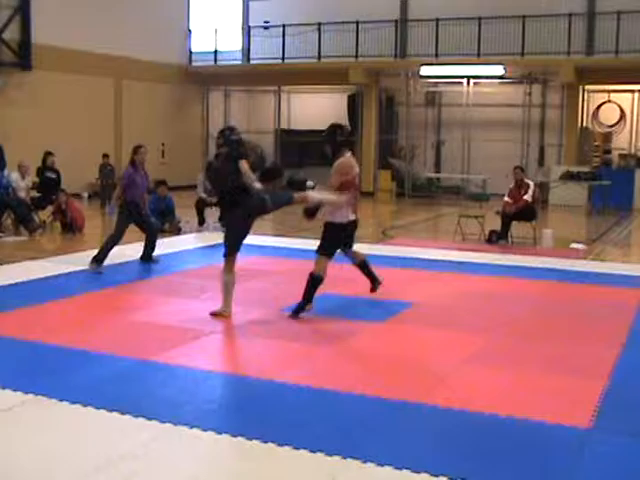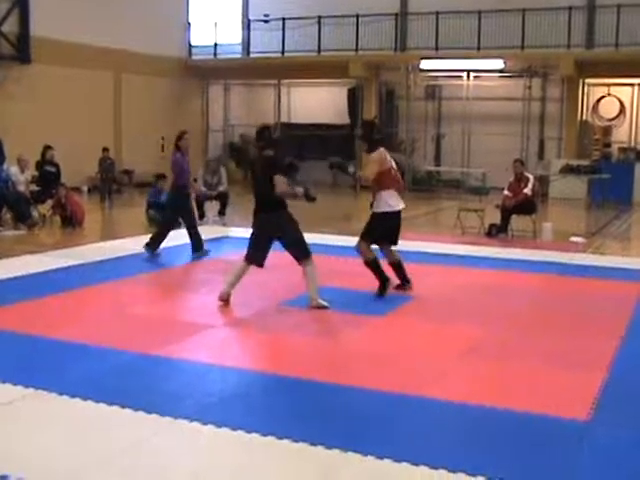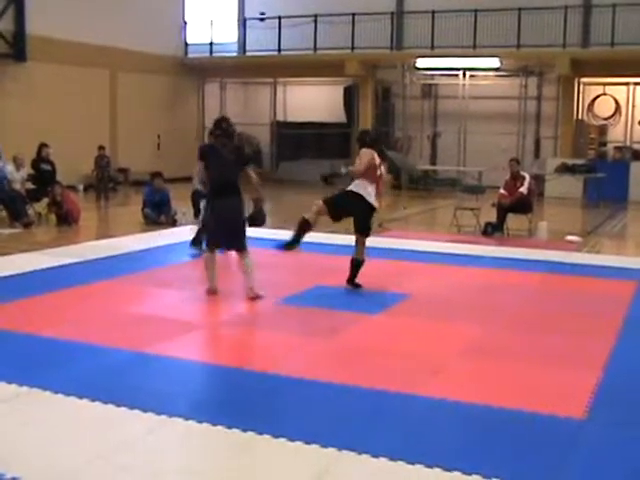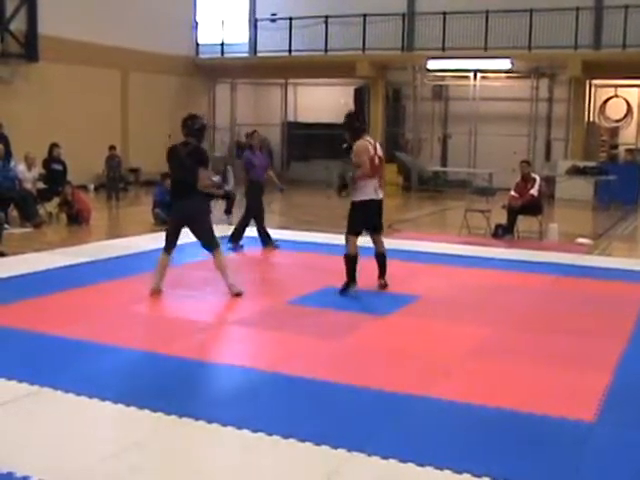
dt=0.5s
person 1, frame 1
left shoulder: (211, 166)
right shoulder: (235, 156)
right elbow: (246, 173)
right wrist: (259, 189)
left hip: (230, 214)
right hip: (248, 201)
left knee: (229, 262)
right knee: (299, 196)
left ankle: (225, 307)
right ankle: (339, 199)
person 1, frame 2
left shoulder: (256, 164)
right shoulder: (275, 162)
right elbow: (281, 190)
right wrist: (301, 192)
left hip: (260, 218)
right hip: (279, 216)
left knee: (250, 261)
right knee: (306, 259)
left ankle: (226, 291)
right ankle: (315, 299)
person 1, frame 3
left shoulder: (206, 150)
right shoulder: (238, 152)
left elbow: (205, 179)
right elbow: (254, 181)
right wrist: (258, 202)
left hip: (215, 203)
right hip: (234, 202)
left knee: (211, 248)
right knee: (241, 249)
left ankle: (211, 285)
right ankle: (251, 288)
person 1, frame 4
left shoulder: (172, 151)
right shoulder: (200, 153)
left elbow: (173, 175)
right elbow: (202, 184)
right wrist: (215, 181)
left hip: (176, 204)
right hip: (195, 204)
left knee: (168, 248)
right knee: (214, 247)
left ankle: (155, 285)
right ankle: (231, 286)
person 2, frame 1
left shoulder: (342, 164)
right shoulder: (350, 161)
right wrist: (318, 207)
left hip: (338, 219)
right hip: (348, 217)
left knee: (322, 259)
right knee: (348, 250)
left ankle: (306, 301)
right ankle: (374, 280)
person 2, frame 2
left shoulder: (375, 157)
right shoulder: (385, 155)
left elbow: (368, 178)
right elbow: (400, 185)
left hip: (384, 210)
right hip: (394, 208)
left knee: (363, 246)
right knee: (386, 248)
left ankle: (383, 280)
right ankle: (404, 282)
person 2, frame 3
left shoulder: (366, 153)
right shoulder: (381, 166)
left elbow: (359, 170)
right elbow: (380, 193)
left hip: (355, 195)
right hip: (369, 204)
left knee: (316, 208)
right knee: (360, 244)
left ankle: (295, 240)
right ankle: (351, 280)
person 2, frame 4
left shoulder: (359, 145)
right shoulder: (375, 144)
left elbow: (365, 170)
left wrist: (351, 177)
left hip: (362, 196)
right hip: (376, 196)
left knee: (351, 237)
right knee: (376, 236)
left ankle: (350, 279)
right ankle: (382, 277)
